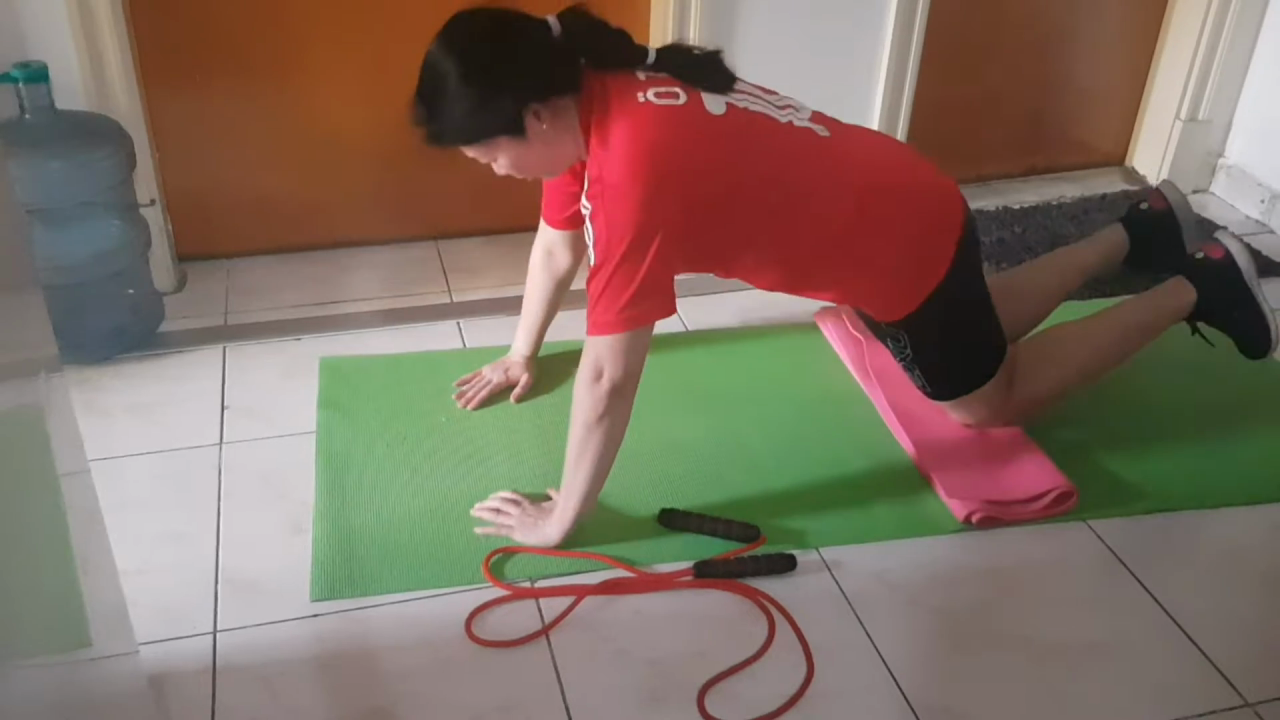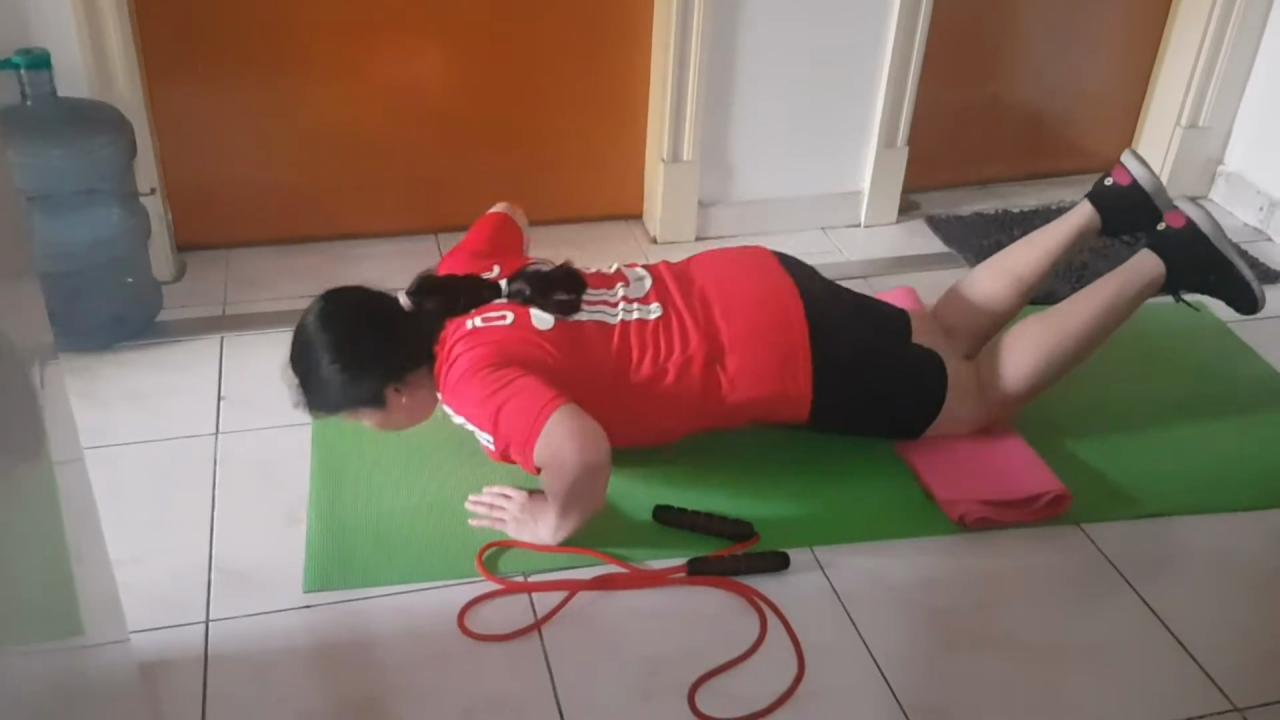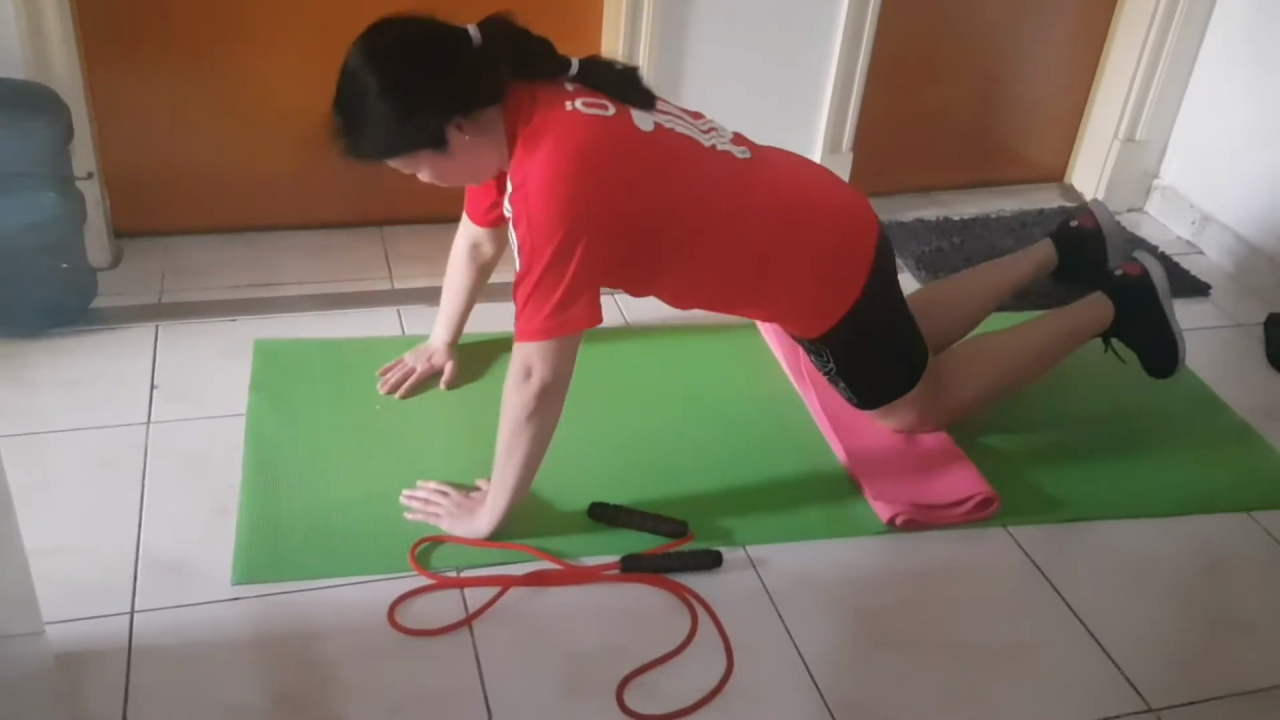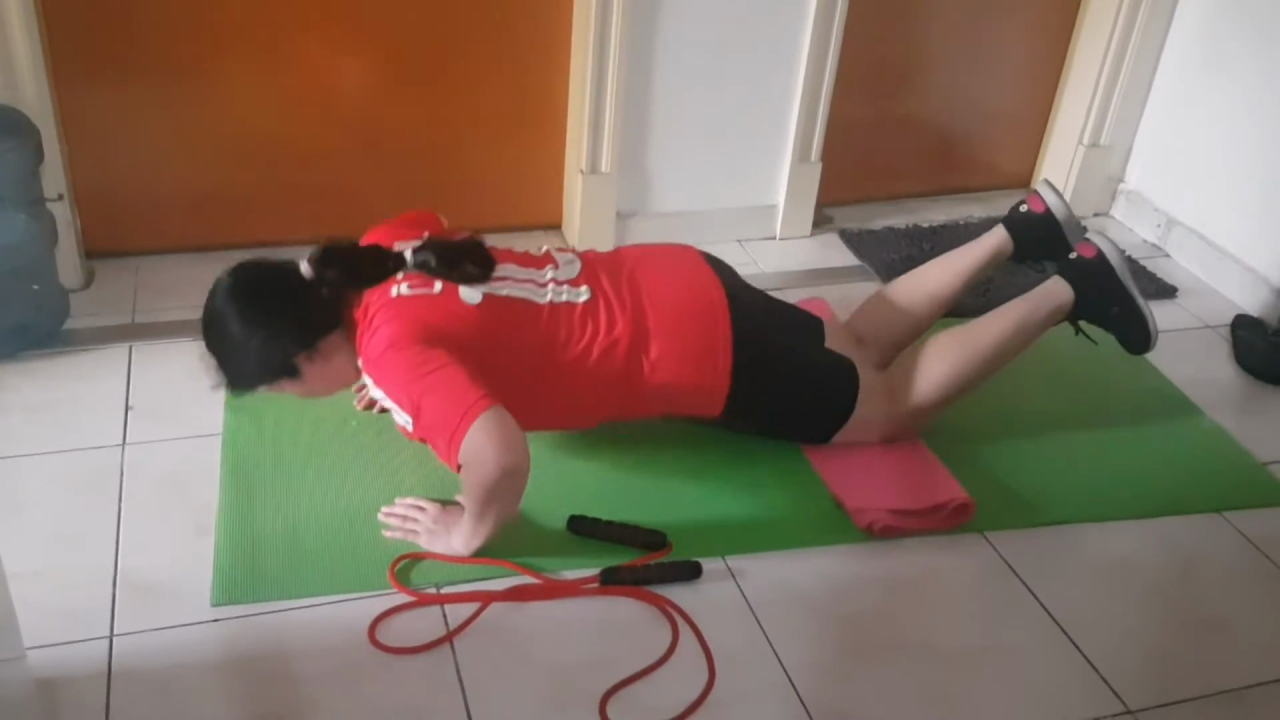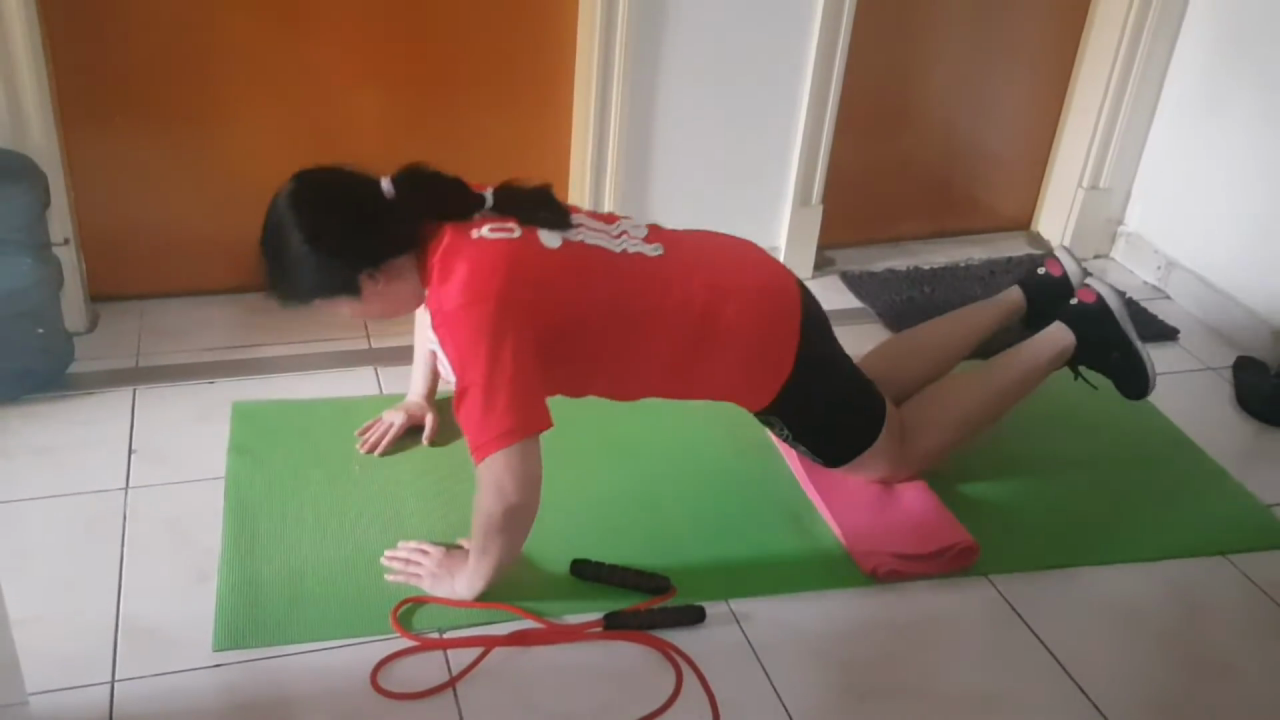
dt=1s
person 1, frame 1
left shoulder: (634, 163)
right shoulder: (586, 102)
left elbow: (609, 376)
right elbow: (557, 241)
left wrist: (559, 519)
right wrist: (520, 357)
left hip: (907, 238)
right hip: (877, 202)
left knee: (996, 398)
right knee: (980, 336)
left ankle: (1193, 287)
right ankle: (1136, 233)
person 1, frame 2
left shoulder: (470, 379)
right shoulder: (454, 291)
left elbow: (582, 454)
right elbow: (506, 215)
left wrist: (553, 521)
left hip: (772, 354)
right hip: (748, 286)
left knee: (981, 394)
right knee: (947, 335)
left ankle: (1160, 260)
right ankle: (1108, 205)
person 1, frame 3
left shoulder: (557, 172)
right shoulder: (511, 104)
left elbow: (540, 378)
right elbow: (477, 234)
left wrist: (490, 509)
right wrist: (441, 343)
left hip: (824, 257)
right hip: (800, 213)
left knee: (924, 404)
right knee: (906, 346)
left ankle: (1108, 304)
right ankle: (1064, 249)
person 1, frame 4
left shoulder: (395, 347)
right shoulder: (375, 264)
left elbow: (501, 457)
left wrist: (465, 531)
left hip: (697, 349)
right hip: (672, 284)
left knee: (885, 407)
right knee: (856, 347)
left ankle: (1070, 288)
right ankle: (1019, 231)
person 1, frame 5
left shoulder: (471, 301)
right shoulder: (438, 220)
left elbow: (512, 490)
left wrist: (470, 573)
right wrist: (419, 397)
left hip: (754, 332)
right hip: (730, 279)
left knee: (897, 452)
right knee: (872, 393)
left ankle: (1068, 333)
right ankle: (1032, 293)
